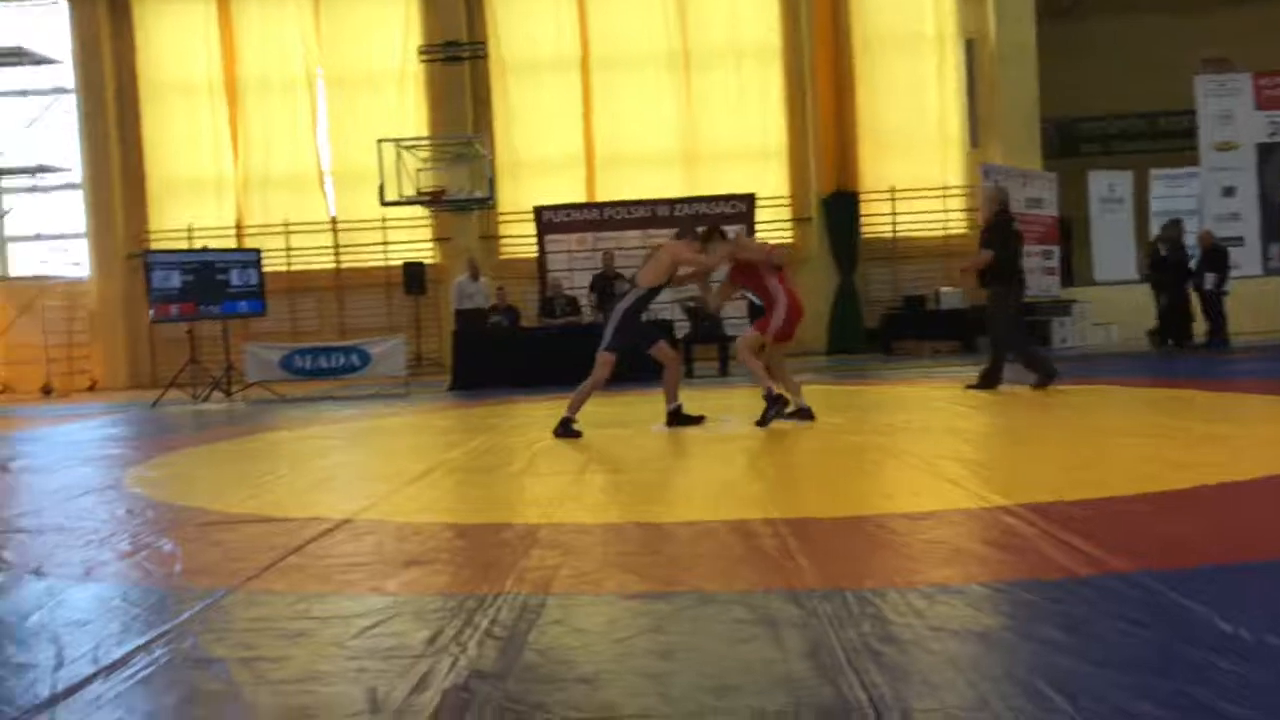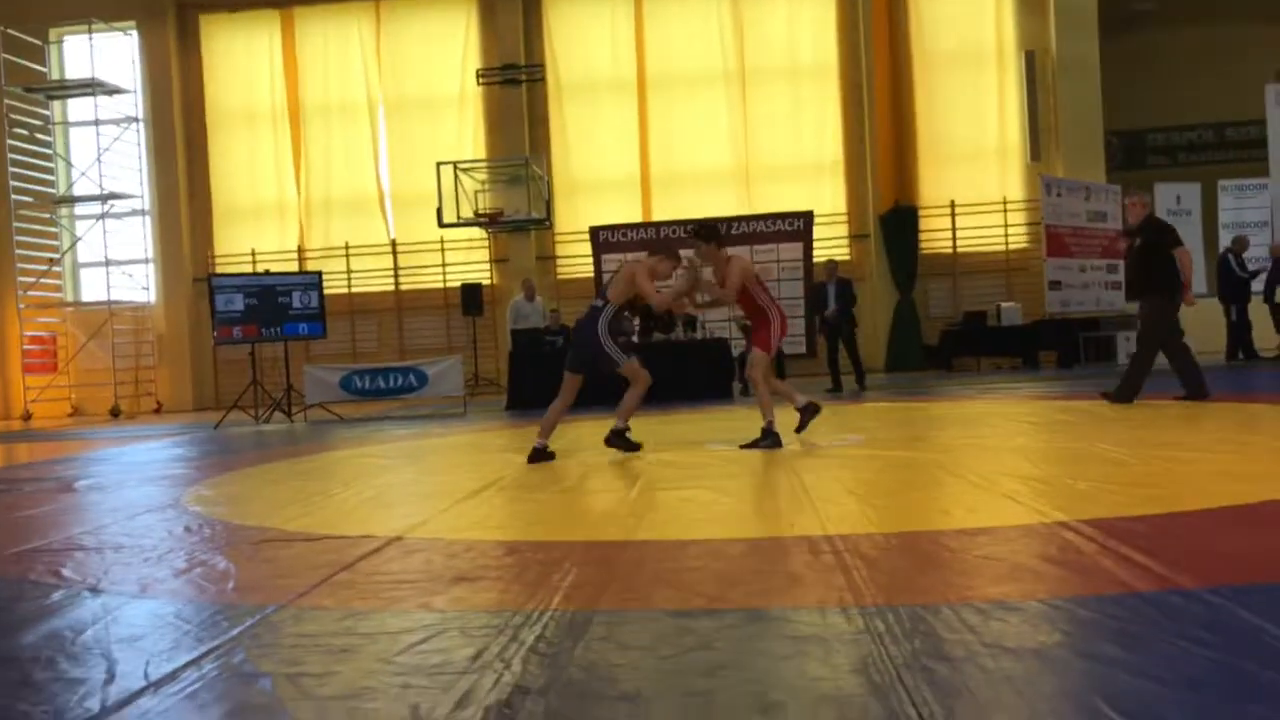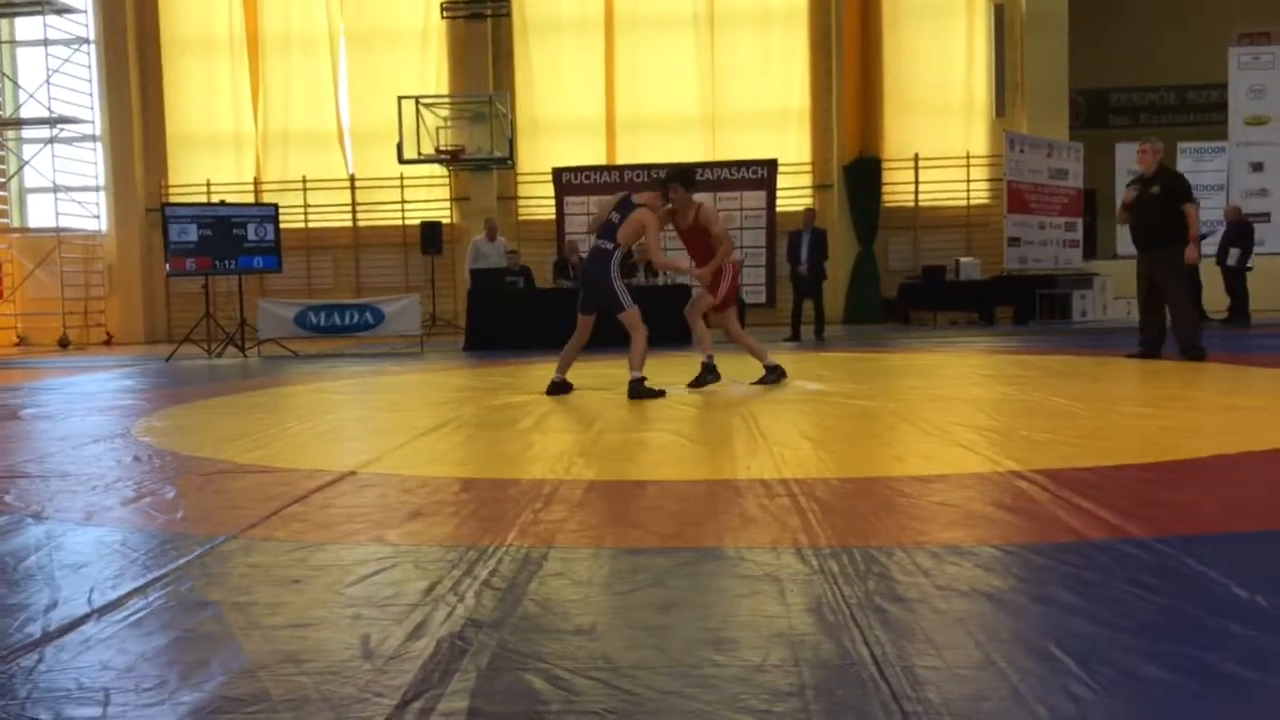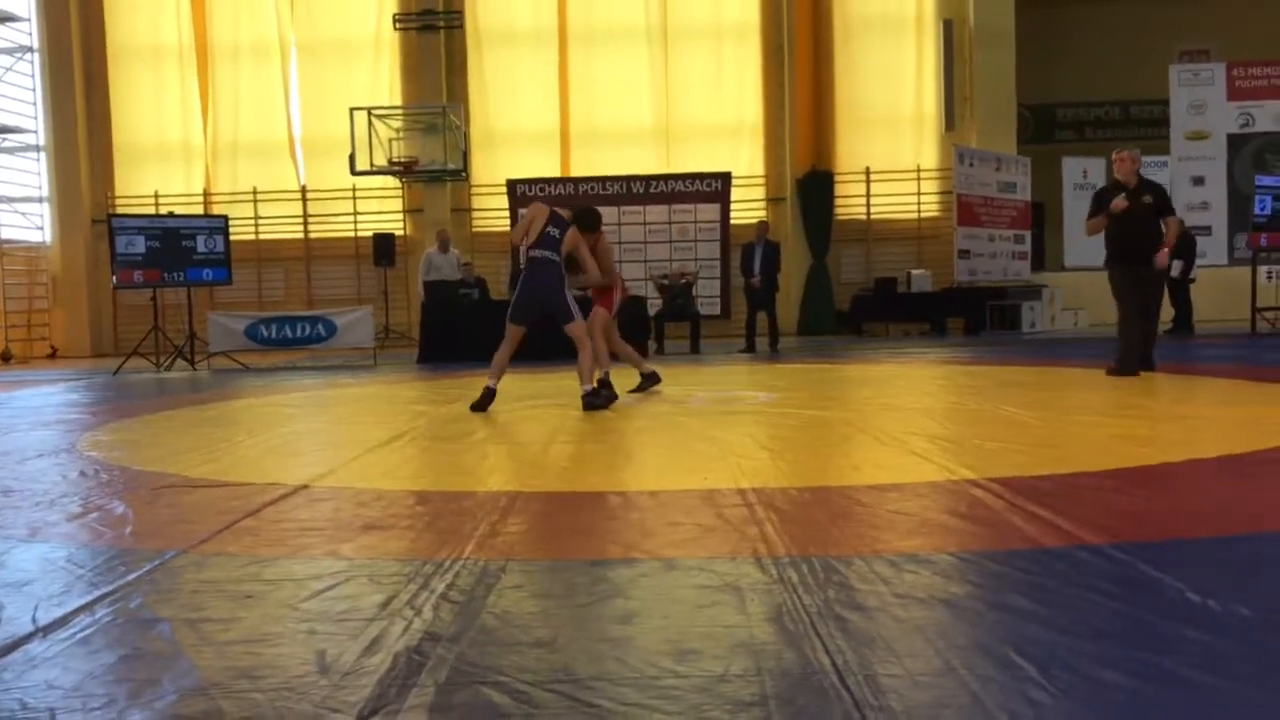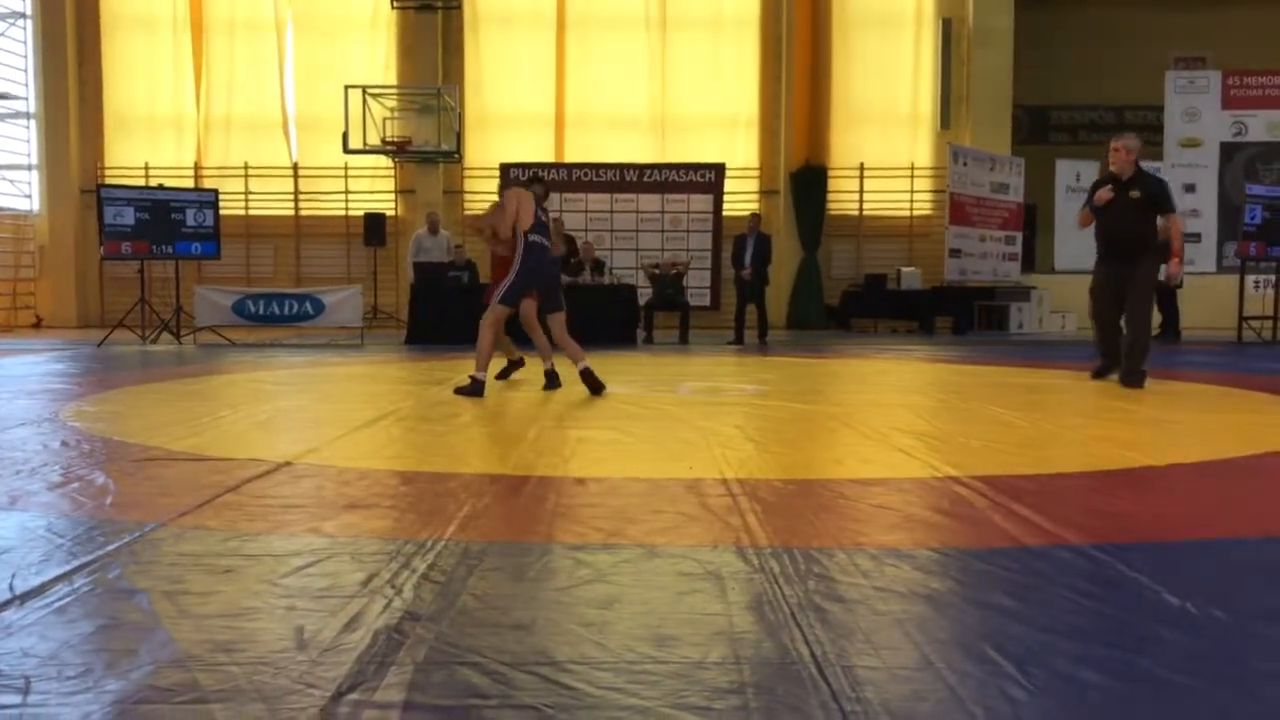
dt=1s
person 1, frame 1
left shoulder: (995, 225)
right shoulder: (1009, 224)
left elbow: (986, 257)
left wrist: (966, 268)
left hip: (1000, 287)
right hip: (1012, 284)
left knee: (1007, 334)
right knee: (1000, 334)
left ankle: (1045, 371)
right ankle: (989, 379)
person 1, frame 2
left shoulder: (1159, 229)
right shoulder: (1136, 233)
left elbow: (1183, 255)
left wrist: (1186, 288)
right wrist: (1126, 253)
left hip: (1161, 296)
right hip: (1151, 297)
left knee: (1146, 344)
right knee: (1172, 343)
left ankle: (1126, 392)
right ankle: (1196, 388)
person 1, frame 3
left shoulder: (1173, 179)
right shoulder: (1135, 184)
left elbow: (1190, 212)
right elbow: (1122, 220)
left wrist: (1192, 243)
right wrist: (1125, 203)
left hip: (1171, 251)
right hip: (1145, 253)
left knee: (1179, 299)
right knee: (1148, 302)
left ankle: (1191, 346)
right ankle: (1149, 346)
person 1, frame 4
left shoulder: (1154, 190)
right shoulder: (1104, 194)
left elbow: (1171, 223)
right elbow: (1089, 230)
left wrist: (1165, 250)
right wrist: (1110, 212)
left hip: (1152, 264)
right hip: (1120, 264)
left knee: (1149, 313)
right knee: (1128, 311)
left ankle: (1145, 358)
right ankle: (1127, 362)
person 1, frame 5
left shoulder: (1152, 184)
right shoulder: (1101, 185)
left elbow: (1172, 221)
right elbow: (1082, 223)
left wrist: (1175, 258)
right wrist: (1094, 204)
left hip: (1141, 263)
right hip: (1107, 263)
left knee: (1138, 319)
right knee: (1101, 315)
left ankle: (1133, 372)
right ankle: (1111, 359)
person 2, frame 1
left shoulder: (668, 254)
right shoulder: (672, 250)
left elbow: (672, 281)
right elbow: (709, 263)
left wrist: (700, 273)
right wrist: (722, 253)
left hip: (633, 318)
right hip: (622, 315)
left knee: (672, 359)
right knee: (600, 375)
left ankle: (674, 413)
right ankle: (565, 421)
person 2, frame 2
left shoulder: (634, 271)
right shoulder: (638, 269)
left elbow: (658, 303)
right elbow: (658, 304)
left wrist: (683, 289)
right wrist: (687, 284)
left hip: (583, 330)
right hip: (599, 330)
left knee: (565, 396)
right knee: (641, 379)
left ankle: (539, 448)
right ankle: (617, 431)
person 2, frame 3
left shoulder: (618, 200)
right shoulder: (648, 217)
left elbow: (594, 228)
right elbow: (658, 260)
left hip: (588, 270)
right hip: (608, 273)
left knee: (581, 333)
right knee: (639, 331)
left ankle: (558, 381)
right ankle: (636, 383)
person 2, frame 4
left shoulder: (538, 209)
right shoulder: (575, 235)
left elbow: (515, 240)
right elbow: (595, 276)
left hip: (530, 282)
right hip: (555, 285)
left knee: (509, 342)
right knee: (583, 343)
left ankle: (489, 392)
right ankle: (588, 395)
person 2, frame 5
left shoulder: (514, 193)
right shoulder: (543, 213)
left elbow: (505, 234)
left wrist: (494, 222)
left hip: (527, 264)
right hip: (550, 267)
left knee: (489, 322)
right knee: (561, 335)
left ankle: (478, 382)
right ankle: (585, 372)
person 3, frame 1
left shoulder: (741, 247)
right shoulder: (733, 275)
left elbow: (769, 259)
right elbow: (712, 305)
left wrist: (736, 251)
left hip: (783, 306)
right hip: (786, 308)
left knee: (742, 349)
right knee: (773, 364)
left ankle: (774, 397)
right ankle: (803, 408)
person 3, frame 2
left shoulder: (735, 265)
right shoulder: (718, 268)
left elbow: (729, 298)
right elbow: (724, 298)
left wrist: (703, 284)
right wrist: (698, 305)
left hip: (771, 321)
right hip: (762, 323)
left knee: (755, 374)
right knee: (762, 377)
left ankle: (770, 434)
right ankle: (805, 405)
person 3, frame 3
left shoulder: (704, 213)
right shoulder: (671, 215)
left elbow: (727, 245)
left wrist: (709, 268)
left hip: (723, 272)
right hip: (712, 275)
left knee: (693, 312)
right knee: (733, 331)
left ankle: (708, 367)
right ankle: (774, 368)
person 3, frame 4
left shoulder: (601, 245)
left elbow: (609, 278)
left hip: (611, 288)
right hip: (599, 289)
left knee: (593, 329)
right knee: (612, 340)
left ankle: (605, 384)
right ankle: (649, 374)
person 3, frame 5
right shoulder: (496, 209)
right elbow: (487, 237)
right hip: (500, 278)
left knee: (528, 319)
left ankle: (550, 372)
right ankle: (514, 359)
